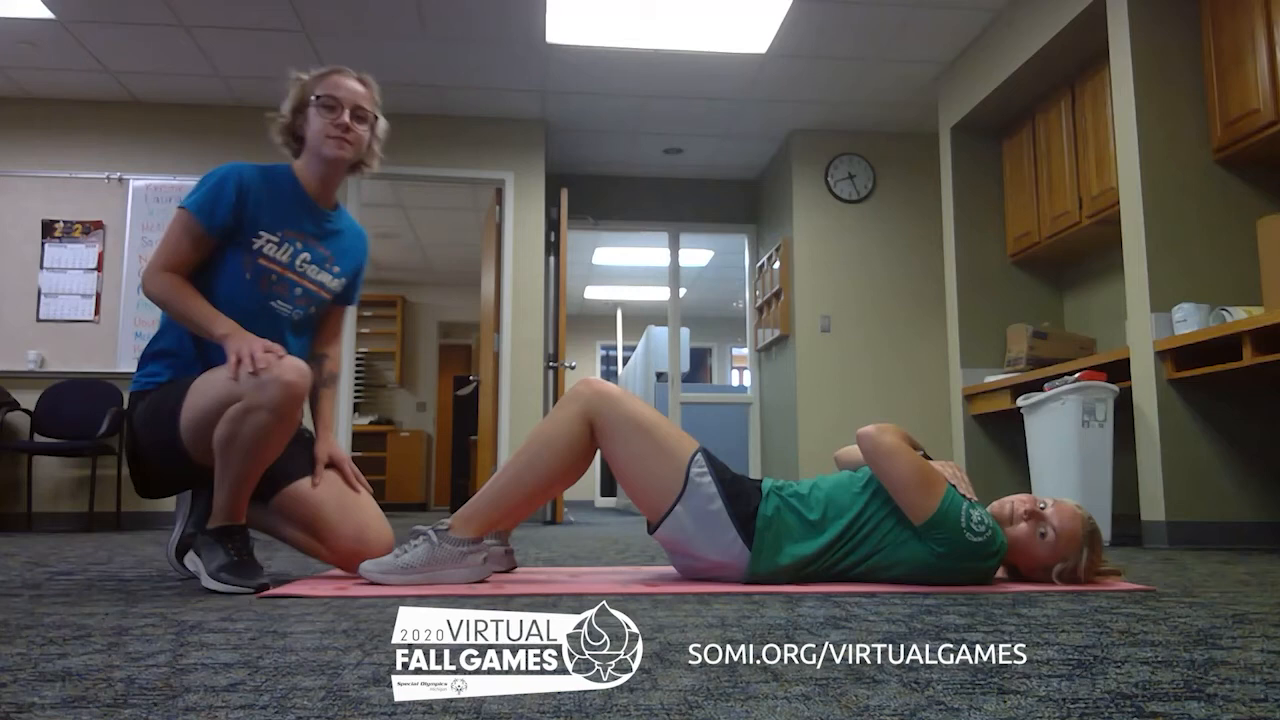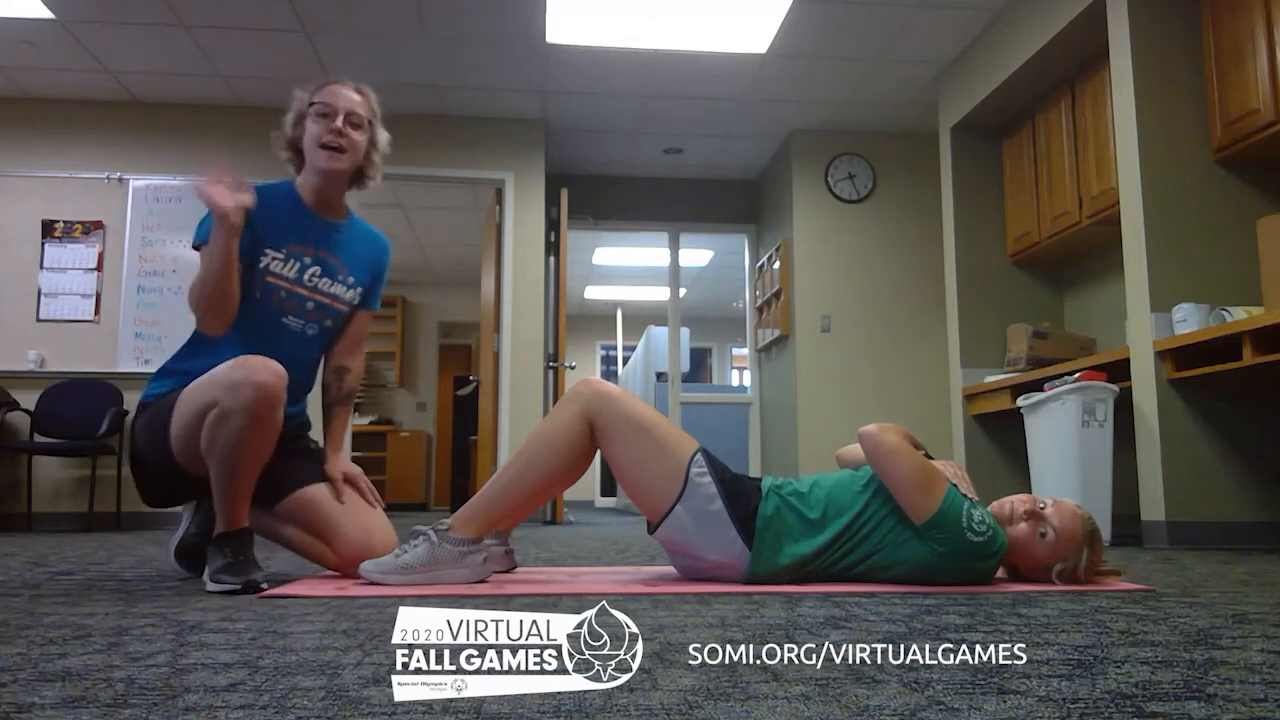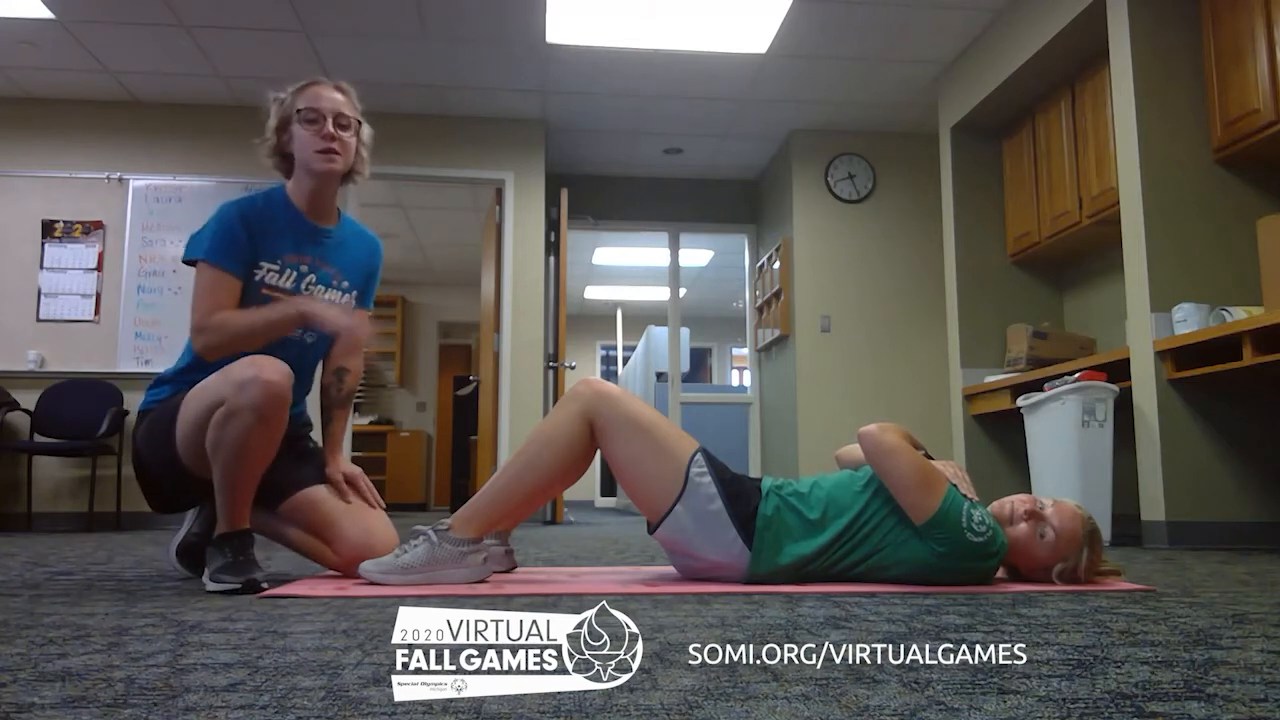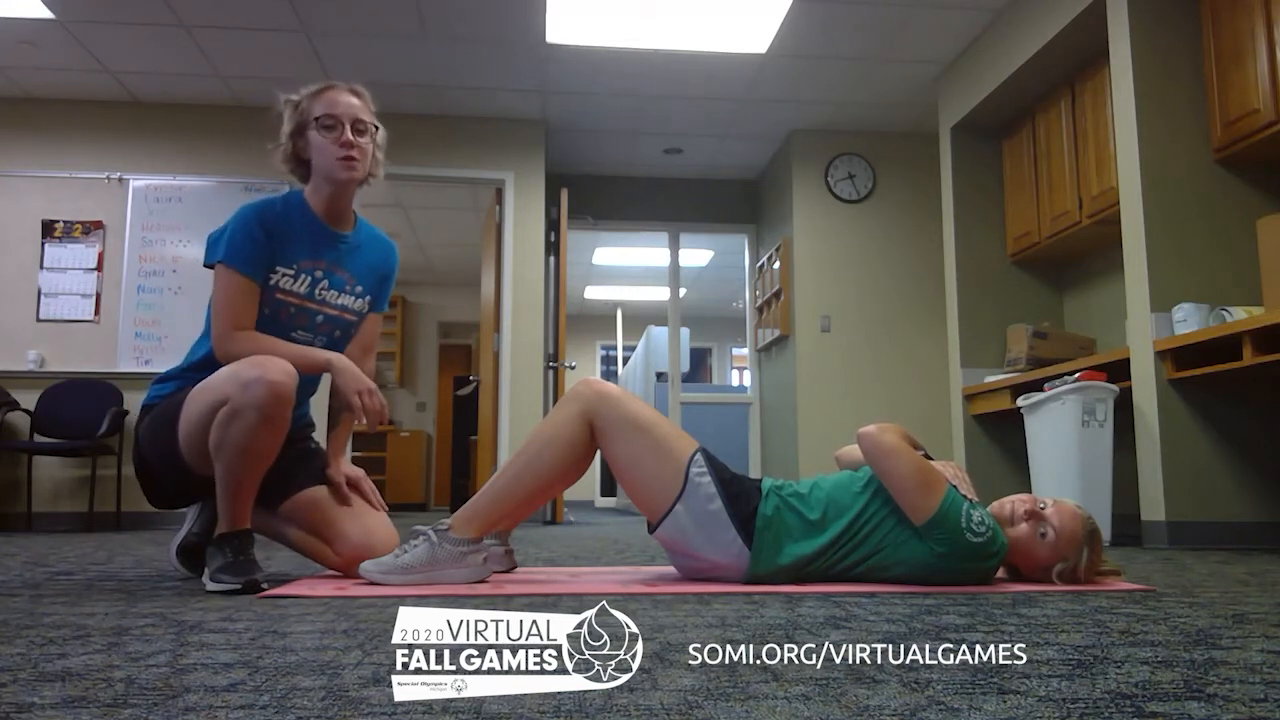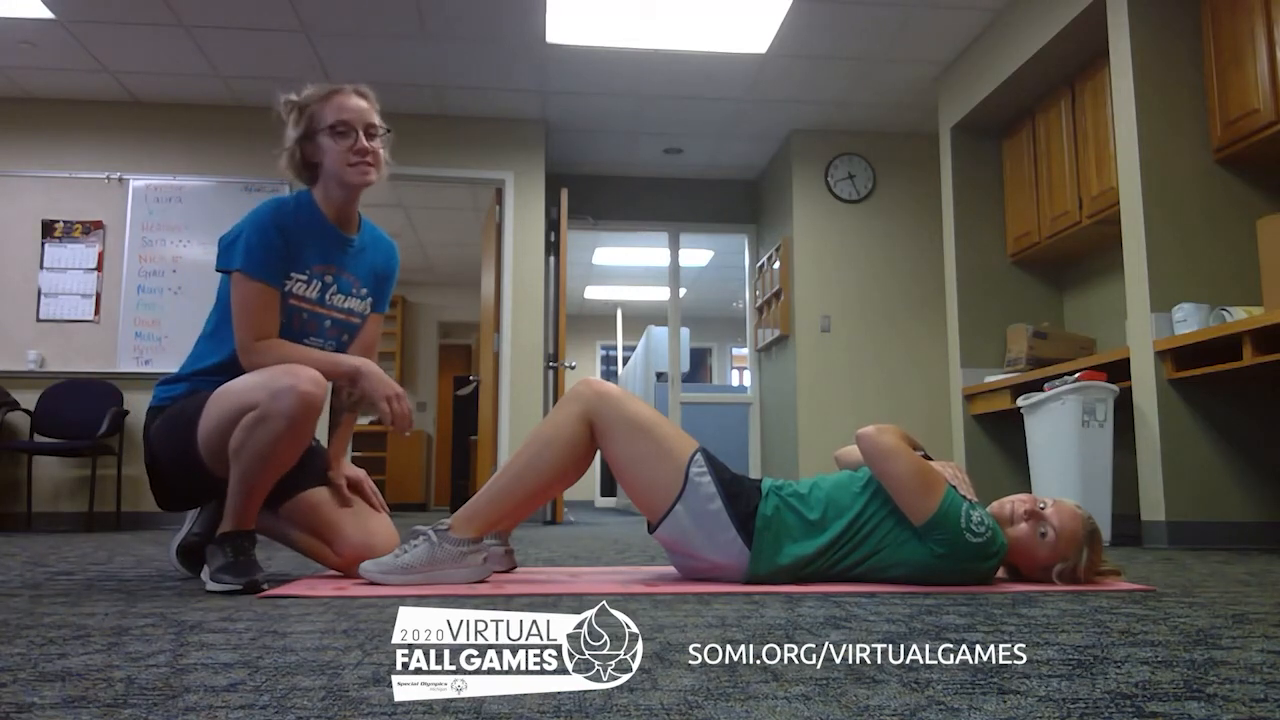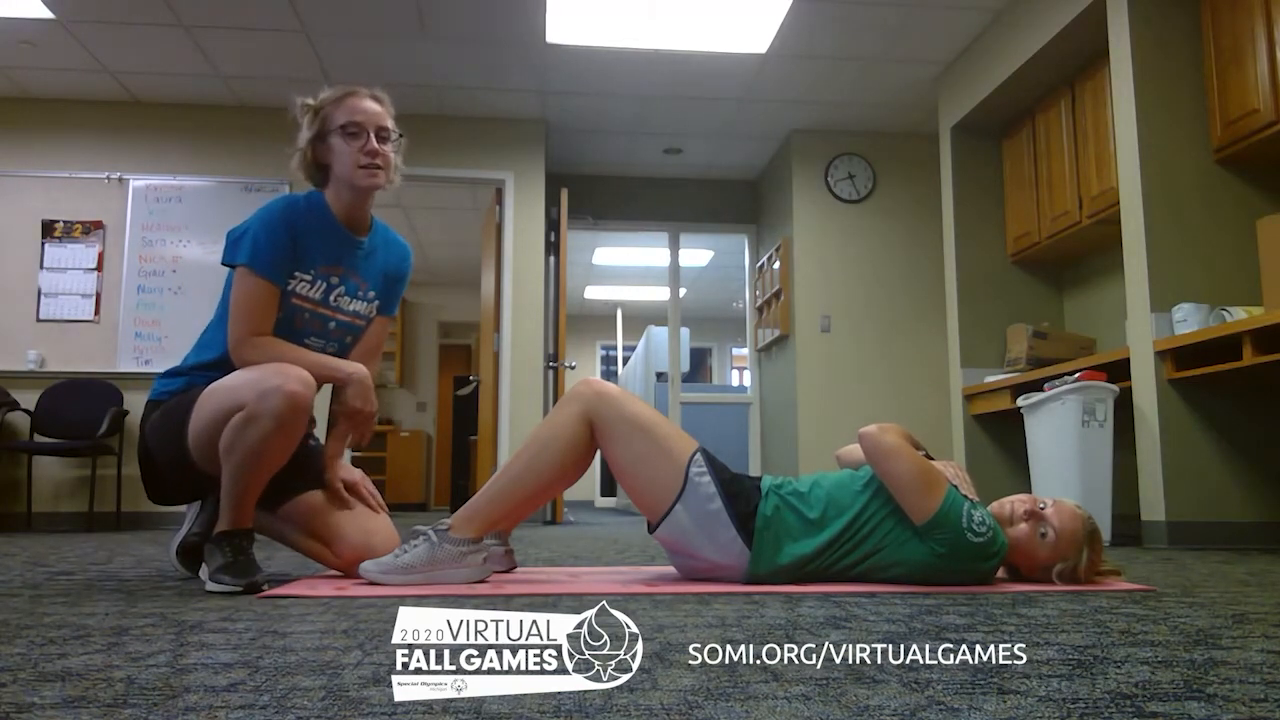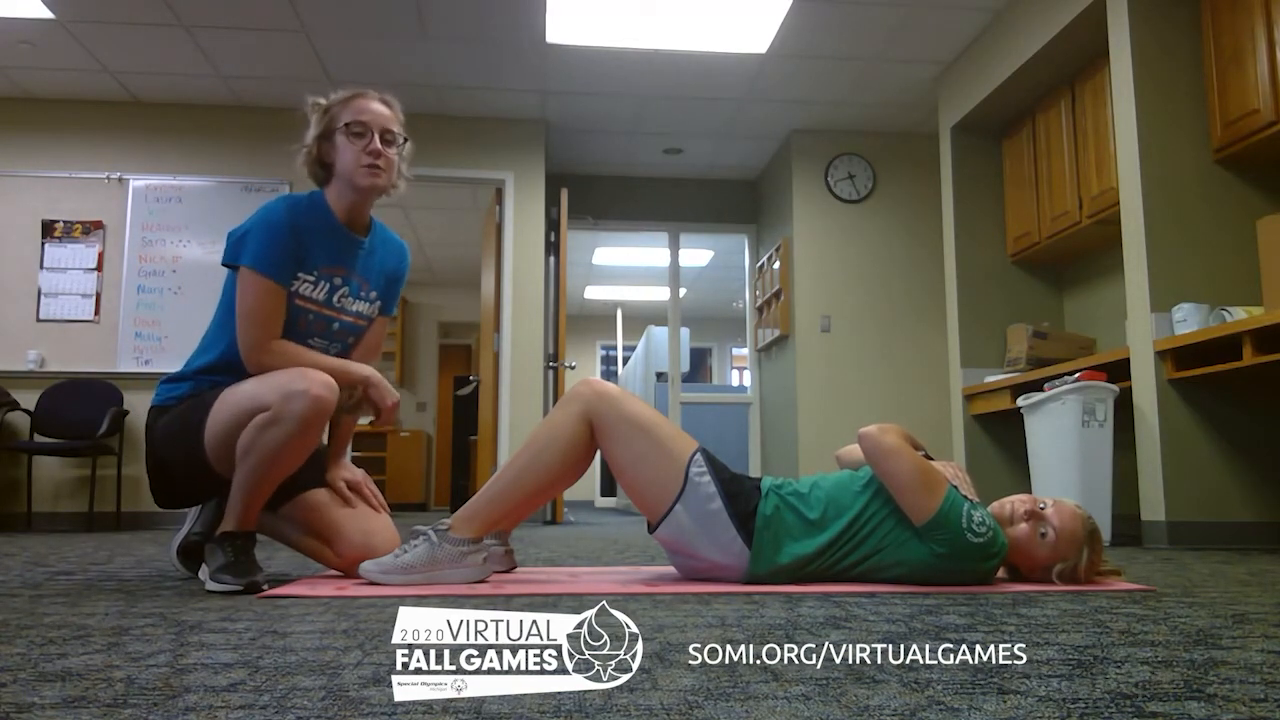
dt=0.7s
person 1, frame 1
left shoulder: (970, 538)
right shoulder: (968, 529)
left elbow: (875, 439)
right elbow: (853, 461)
left wrist: (925, 463)
right wrist: (934, 467)
left hip: (740, 530)
right hip: (744, 525)
left knee: (593, 397)
right knee: (600, 407)
left ankle: (455, 542)
right ankle: (475, 541)
person 1, frame 2
left shoulder: (972, 538)
right shoulder: (969, 530)
left elbow: (875, 437)
right elbow: (854, 456)
left wrist: (925, 462)
right wrist: (933, 465)
left hip: (740, 529)
right hip: (746, 524)
left knee: (593, 395)
right knee: (598, 408)
left ankle: (456, 542)
right ankle: (478, 539)
person 1, frame 3
left shoulder: (971, 539)
right shoulder: (968, 529)
left elbow: (874, 437)
right elbow: (851, 459)
left wrist: (927, 464)
right wrist: (933, 465)
left hip: (740, 530)
right hip: (745, 526)
left knee: (592, 396)
right knee: (601, 407)
left ankle: (456, 542)
right ankle: (479, 540)
person 1, frame 4
left shoulder: (970, 537)
right shoulder: (970, 536)
left elbow: (874, 439)
right elbow: (853, 460)
left wrist: (923, 461)
right wrist: (930, 465)
left hip: (740, 530)
right hip: (746, 528)
left knee: (593, 396)
right knee: (599, 411)
left ankle: (454, 542)
right ankle: (478, 540)
person 1, frame 5
left shoulder: (969, 539)
right shoulder: (968, 533)
left elbow: (873, 439)
right elbow: (851, 460)
left wrist: (924, 463)
right wrist: (931, 466)
left hip: (738, 529)
right hip: (744, 527)
left knee: (592, 397)
right knee: (600, 408)
left ankle: (454, 542)
right ankle: (476, 541)
person 1, frame 6
left shoulder: (970, 535)
right shoulder: (971, 535)
left elbow: (875, 438)
right elbow: (854, 459)
left wrist: (925, 462)
right wrist: (932, 465)
left hip: (739, 529)
right hip: (745, 526)
left knee: (593, 395)
right knee: (599, 409)
left ankle: (455, 542)
right ankle: (477, 540)
person 1, frame 7
left shoulder: (970, 538)
right shoulder: (969, 534)
left elbow: (875, 438)
right elbow: (852, 460)
left wrist: (927, 464)
right wrist: (933, 466)
left hip: (739, 530)
right hip: (744, 527)
left knee: (593, 396)
right knee: (601, 409)
left ankle: (455, 542)
right ankle: (475, 541)
person 2, frame 1
left shoulder: (352, 241)
right shoulder: (239, 185)
left elbow: (326, 346)
right elbow: (158, 276)
left wrist: (325, 434)
right wrist: (232, 335)
left hip: (271, 424)
right hip: (175, 399)
left knee: (370, 547)
right knee: (283, 375)
left ankle: (216, 506)
right ankle: (219, 530)
person 2, frame 2
left shoulder: (371, 248)
right shoulder: (253, 207)
left elbow: (346, 359)
right elbow: (212, 322)
left wrist: (334, 451)
right wrist: (227, 225)
left hip: (279, 431)
right hip: (183, 410)
left knee: (371, 552)
right knee: (258, 376)
left ankle: (219, 510)
right ankle: (227, 534)
person 2, frame 3
left shoulder: (364, 249)
right shoulder: (241, 218)
left elbow: (347, 361)
right elbow: (208, 336)
left wrist: (335, 453)
right wrist: (308, 311)
left hip: (280, 434)
right hip: (182, 421)
left knee: (374, 550)
right knee: (266, 376)
left ankle: (223, 513)
right ankle: (228, 537)
person 2, frame 4
left shoulder: (379, 253)
right shoulder: (258, 222)
left elbow: (358, 365)
right elbow: (229, 341)
left wrist: (337, 456)
right wrist: (330, 360)
left hip: (282, 435)
right hip: (185, 419)
left knee: (372, 550)
right knee: (268, 377)
left ankle: (222, 509)
right ankle: (227, 535)
person 2, frame 5
left shoulder: (380, 252)
right shoulder: (271, 224)
left elbow: (357, 370)
right elbow: (255, 351)
left wrist: (337, 457)
right wrist: (358, 367)
left hip: (282, 438)
right hip: (190, 420)
left knee: (374, 550)
right knee: (299, 387)
left ankle: (228, 510)
right ankle: (228, 532)
person 2, frame 6
left shoulder: (393, 254)
right shoulder: (281, 220)
left elbow: (362, 369)
right elbow: (247, 346)
left wrist: (334, 457)
right wrist: (346, 373)
left hip: (280, 434)
right hip: (191, 411)
left knee: (374, 551)
right knee: (287, 386)
left ankle: (229, 508)
right ankle: (226, 532)
person 2, frame 7
left shoulder: (391, 255)
right shoulder: (282, 220)
left elbow: (362, 369)
right elbow: (259, 351)
left wrist: (336, 458)
right wrist: (365, 377)
left hip: (282, 438)
right hip: (193, 418)
left knee: (375, 552)
right knee: (309, 390)
left ankle: (229, 510)
right ankle: (228, 534)
